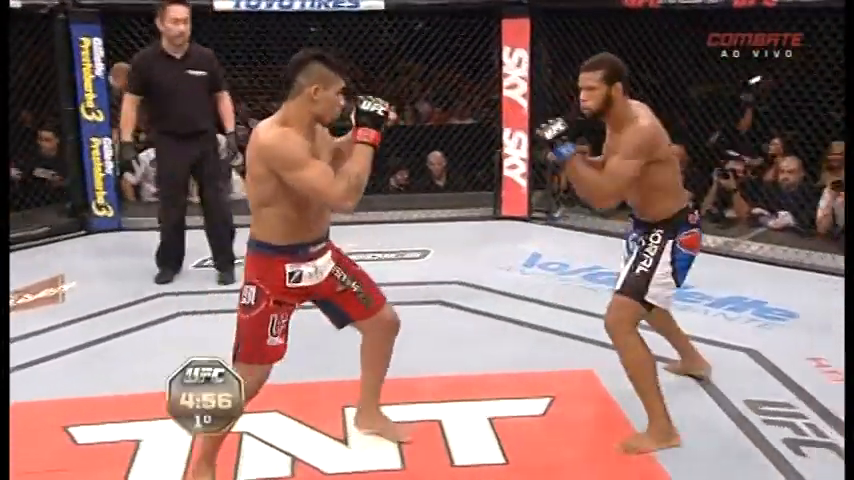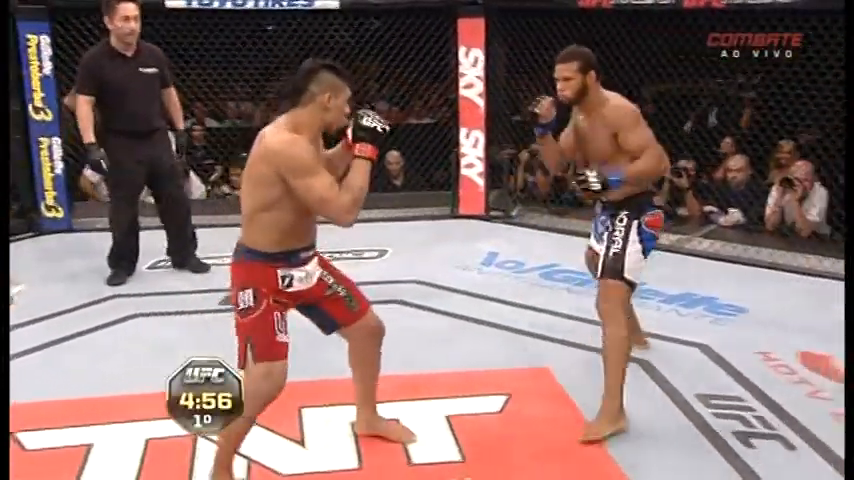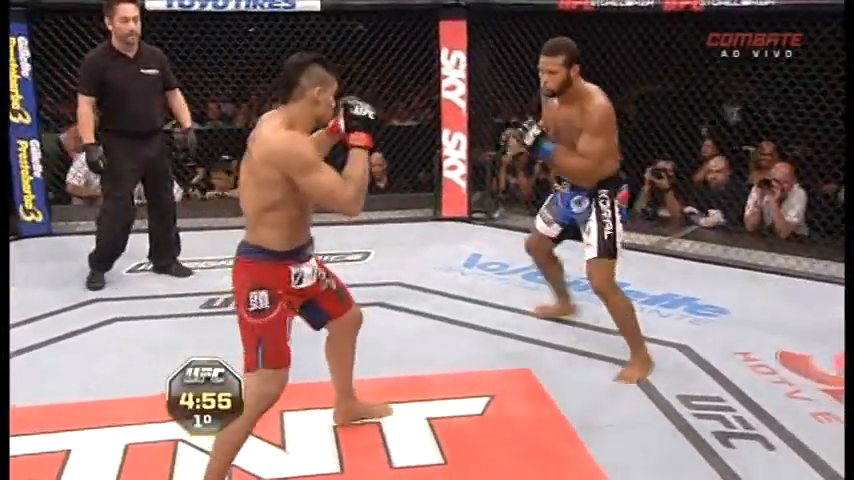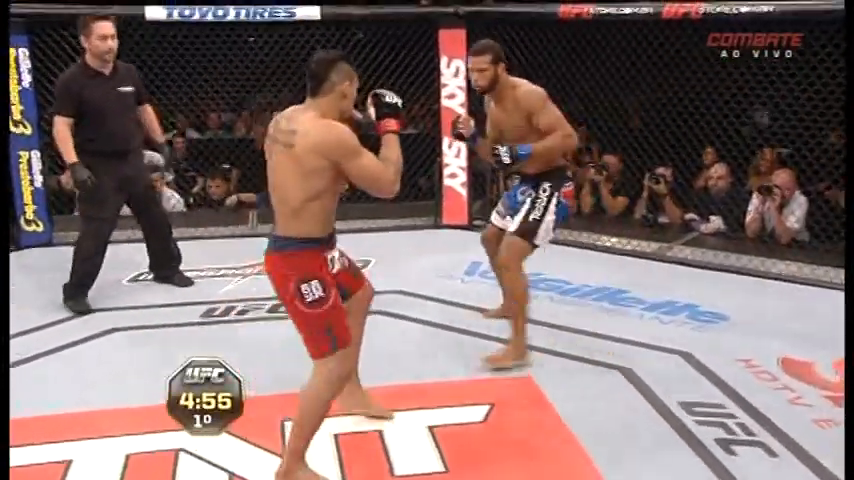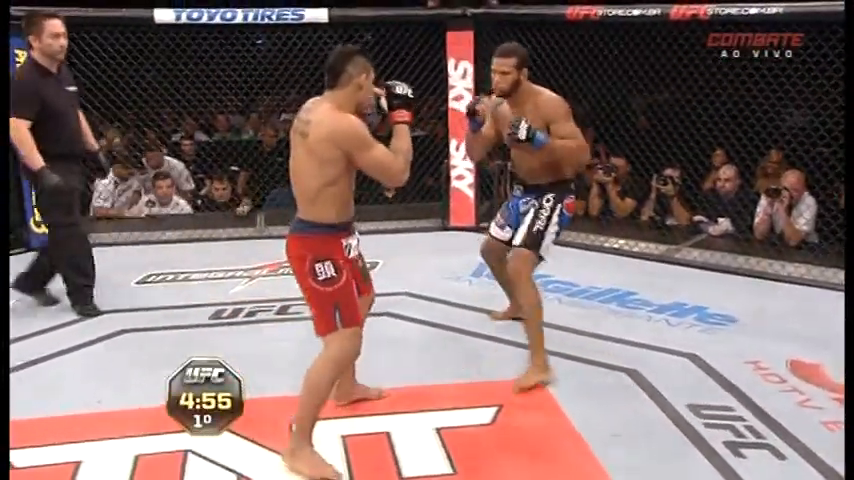
dt=0.4s
person 1, frame 1
left shoulder: (314, 128)
right shoulder: (273, 140)
left elbow: (334, 159)
right elbow: (343, 197)
left wrist: (362, 131)
right wrist: (368, 134)
left hip: (320, 254)
right hip: (274, 266)
left knee: (384, 323)
right knee: (249, 377)
left ankle: (369, 415)
person 1, frame 2
left shoulder: (306, 135)
right shoulder: (284, 145)
left elbow: (325, 173)
right elbow: (344, 211)
left wrist: (353, 143)
right wrist: (367, 148)
left hip: (305, 261)
right hip: (261, 272)
left knee: (368, 328)
right knee: (266, 380)
left ankle: (367, 417)
person 1, frame 3
left shoulder: (279, 122)
right shoulder: (285, 143)
right elbow: (349, 202)
left wrist: (338, 130)
right wrist: (360, 139)
left hip: (298, 259)
right hip: (265, 271)
left knee: (347, 318)
right knee: (266, 386)
left ankle: (346, 405)
person 1, frame 4
left shoulder: (285, 119)
right shoulder: (331, 134)
right elbow: (388, 185)
right wrist: (389, 125)
left hip: (312, 248)
right hip: (299, 260)
left knee: (359, 295)
right knee: (335, 365)
left ankle: (353, 392)
person 1, frame 5
left shoulder: (312, 109)
right shoulder: (343, 125)
right elbow: (397, 174)
left wrist: (371, 110)
right wrist: (401, 116)
left hip: (330, 234)
right hip: (319, 244)
left knee: (361, 301)
right knee: (343, 343)
left ankle: (346, 386)
person 2, frame 1
left shoulder: (641, 130)
right shoulder: (618, 116)
left elbow: (604, 197)
right elbow: (607, 172)
left wrist: (565, 150)
right wrist: (572, 152)
left hip: (670, 232)
right hip: (649, 224)
left knee: (619, 322)
right knee: (640, 300)
left ankle: (661, 428)
right ankle: (693, 360)
person 2, frame 2
left shoulder: (619, 111)
right shoulder: (580, 112)
left elbow: (658, 163)
right elbow: (558, 162)
left wrist: (612, 178)
right wrist: (544, 128)
left hip: (634, 214)
right hip: (611, 209)
left knee: (609, 304)
right knee: (596, 263)
left ankle: (612, 411)
right ankle: (634, 334)
person 2, frame 3
left shoulder: (596, 107)
right shoulder: (551, 96)
left elbow: (586, 172)
left wrist: (541, 147)
right wrist: (530, 139)
left hip: (601, 193)
right hip: (571, 188)
left knee: (602, 281)
right knee: (536, 245)
left ankle: (640, 356)
right ankle: (563, 302)
person 2, frame 4
left shoulder: (528, 95)
right shoulder: (491, 101)
left elbow: (568, 139)
right elbow: (493, 151)
left wrist: (521, 152)
right wrist: (471, 137)
left hip: (548, 185)
right hip: (523, 181)
left knee: (507, 258)
right knee: (491, 238)
left ankle: (517, 346)
right ankle: (510, 305)
person 2, frame 5
left shoulder: (549, 104)
right shoulder: (497, 104)
left elbow: (581, 157)
right elbow: (475, 155)
left wrist: (537, 137)
right wrist: (476, 123)
left hip: (552, 196)
right hip: (523, 190)
left knee: (518, 267)
right knee: (491, 249)
left ankle: (539, 364)
right ankle: (519, 306)
person 3, frame 1
left shoulder: (206, 58)
right shoulder: (145, 60)
left elbow: (221, 96)
right elbow: (131, 102)
left wrist: (231, 133)
right wrist: (126, 143)
left hip: (206, 142)
right hip: (170, 145)
left knee: (217, 205)
right knee: (170, 208)
left ankle: (225, 264)
right ankle: (168, 263)
person 3, frame 2
left shoulder: (154, 55)
right shoulder: (94, 60)
left elbow: (168, 93)
right elbow: (84, 104)
left wrist: (180, 129)
right wrist: (91, 145)
left hip: (158, 139)
right hip: (121, 145)
left knee: (175, 199)
right knee: (124, 208)
left ankle: (184, 255)
right ankle: (122, 264)
person 3, frame 3
left shoulder: (155, 56)
right shoulder: (97, 60)
left elbow: (173, 94)
right elbow: (85, 105)
left wrist: (187, 127)
right wrist: (90, 145)
left hip: (154, 142)
right hip: (118, 145)
left knee: (164, 204)
right knee: (117, 208)
left ankle: (165, 259)
right ankle: (99, 266)
person 3, frame 4
left shoulder: (127, 73)
right shoulder: (72, 80)
left elbow: (143, 109)
right elbow: (61, 126)
left wrist: (161, 143)
right wrist: (74, 165)
left hip: (132, 160)
right hip: (96, 166)
left knee: (156, 217)
right knee: (97, 228)
left ankle: (166, 269)
right ankle: (75, 291)
person 3, frame 5
left shoulder: (64, 73)
right shoulder: (25, 80)
right elbow: (19, 130)
left wrist: (94, 149)
right wrist: (43, 171)
left hip: (71, 165)
right hip: (49, 170)
left knee: (67, 232)
right knee: (70, 233)
left ankle: (32, 282)
right ankle: (81, 294)
